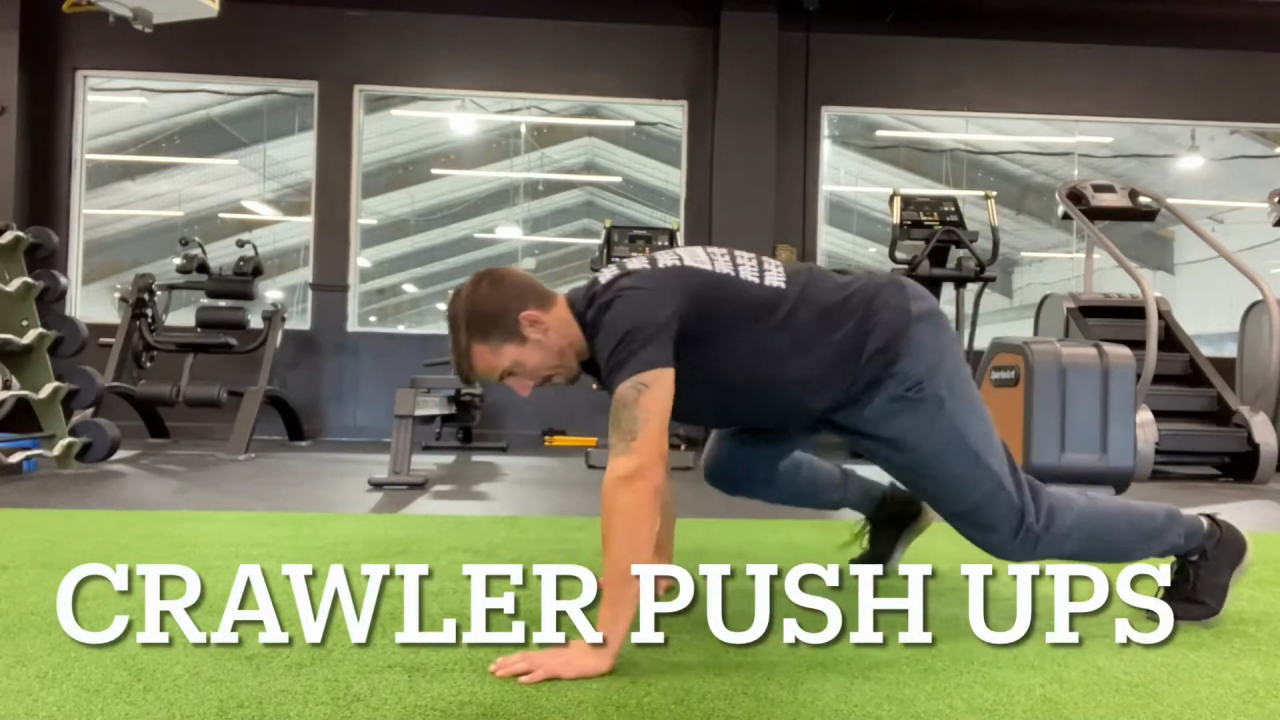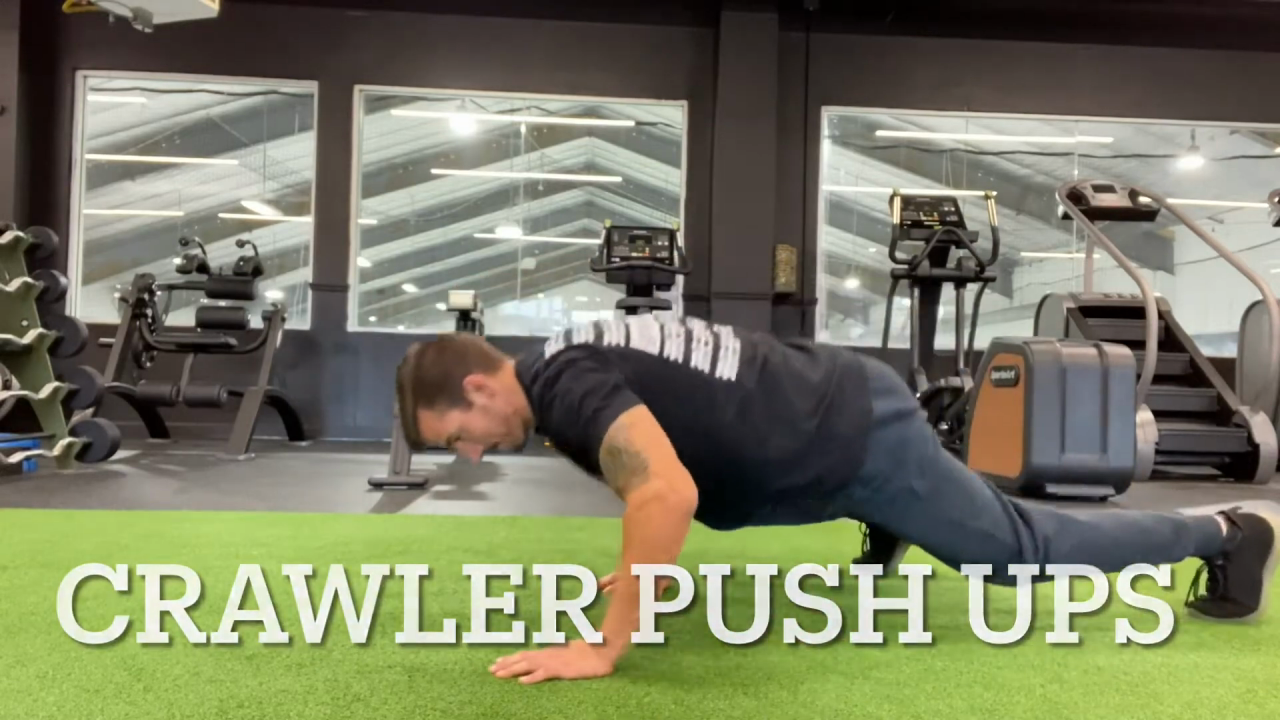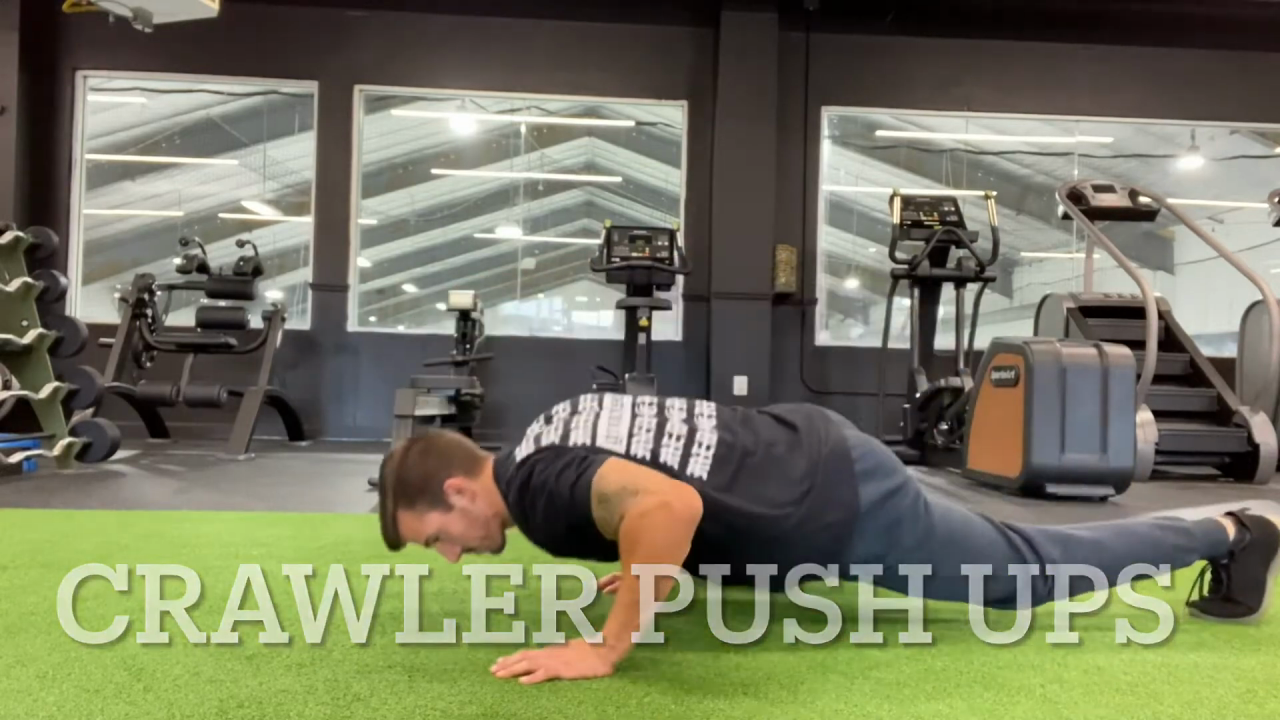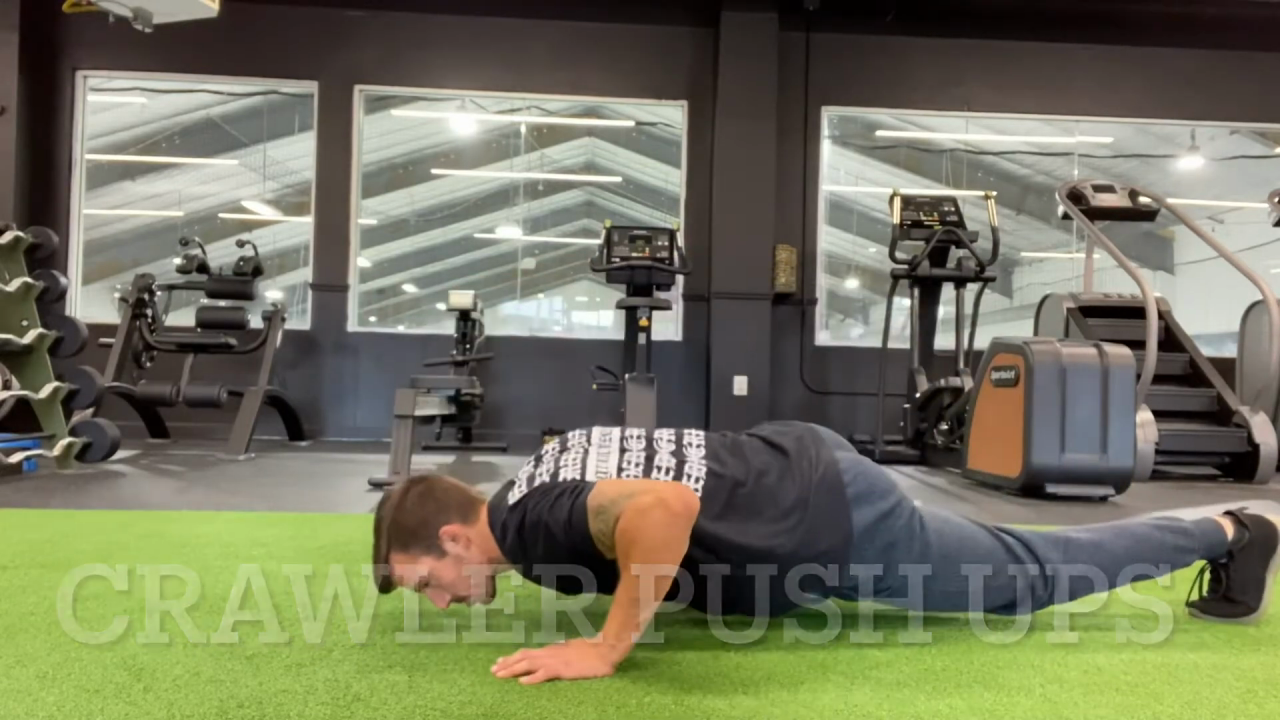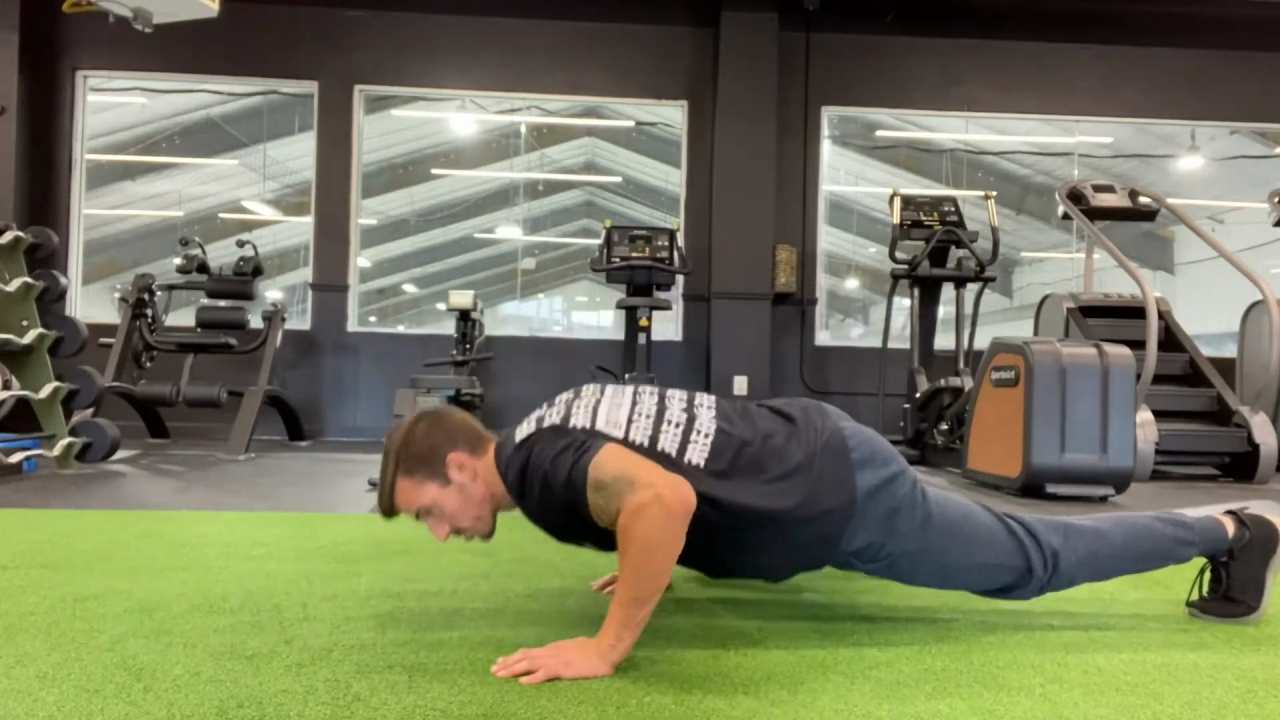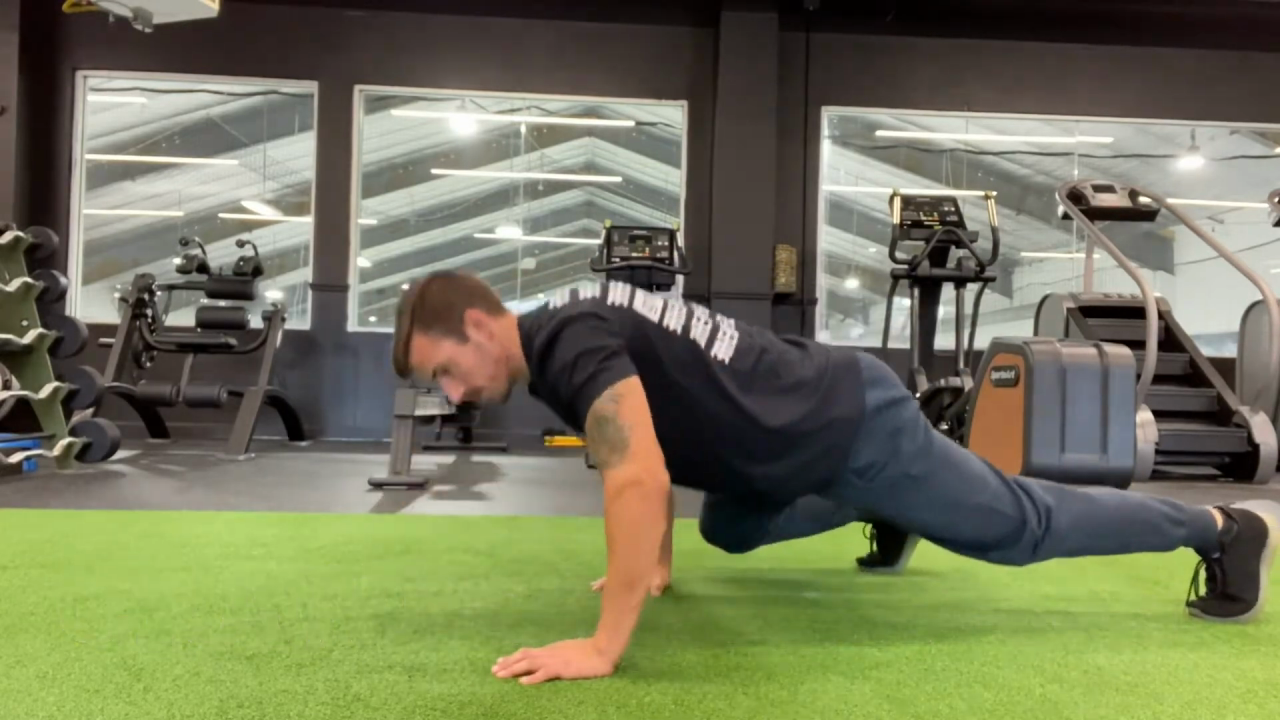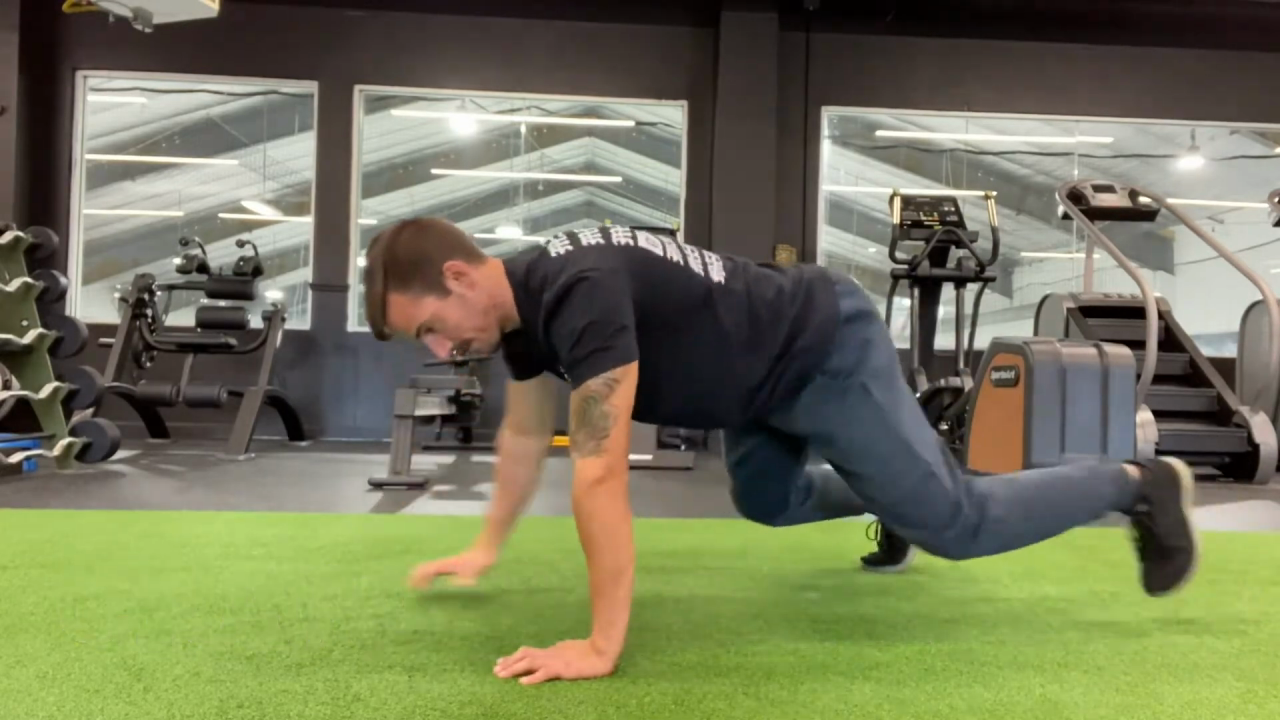
dt=0.3s
person 1, frame 1
left shoulder: (625, 314)
right shoulder: (605, 324)
left elbow: (632, 476)
right elbow: (644, 461)
left wrist: (601, 643)
right wrist: (655, 569)
left hip: (897, 356)
right hip: (838, 361)
left knee: (1011, 523)
right knee: (734, 467)
left ankle: (1198, 539)
right ankle: (887, 504)
person 1, frame 2
left shoulder: (567, 390)
right shoulder: (565, 366)
left elbow: (668, 494)
right elbow: (678, 473)
left wrist: (606, 645)
right wrist: (646, 562)
left hip: (856, 433)
right hip: (824, 393)
left knee: (1019, 549)
right knee: (723, 506)
right ankle: (890, 524)
person 1, frame 3
left shoulder: (543, 487)
right shoulder: (548, 443)
left elbow: (672, 507)
left wrist: (606, 647)
right wrist: (647, 563)
left hip: (844, 503)
right hip: (810, 442)
left knee: (1027, 570)
right ankle: (884, 561)
person 1, frame 4
left shoulder: (538, 526)
right shoulder: (539, 485)
left elbow: (667, 506)
left wrist: (607, 645)
right wrist: (642, 578)
left hip: (838, 525)
right hip: (802, 461)
left knee: (1029, 578)
person 1, frame 5
left shoulder: (542, 468)
right shoulder: (547, 438)
left elbow: (665, 499)
left wrist: (606, 646)
right wrist: (650, 561)
left hip: (843, 496)
right hip: (807, 438)
left knee: (1029, 561)
right knee: (705, 546)
person 1, frame 6
left shoulder: (567, 344)
right shoulder: (568, 330)
left elbow: (636, 479)
right elbow: (649, 455)
left wrist: (606, 644)
right wrist: (660, 558)
left hip: (855, 428)
right hip: (808, 418)
left knee: (1019, 527)
right knee: (734, 532)
right ankle: (889, 515)
person 1, frame 7
left shoulder: (576, 294)
right shoulder: (523, 304)
left elbow: (600, 472)
right elbow: (522, 429)
left wrist: (601, 644)
right wrist: (487, 546)
left hip: (825, 348)
right hip: (771, 361)
left knee: (954, 518)
right knee: (769, 498)
left ankle: (1138, 487)
right ankle: (879, 496)
